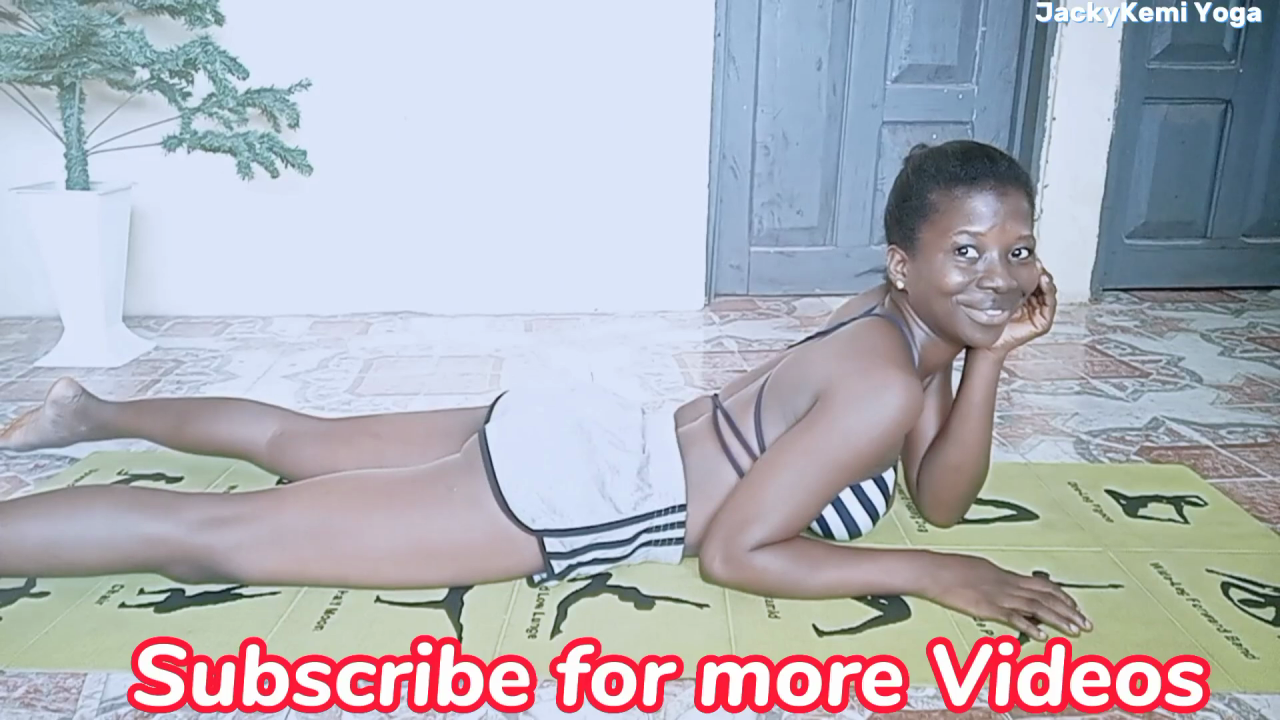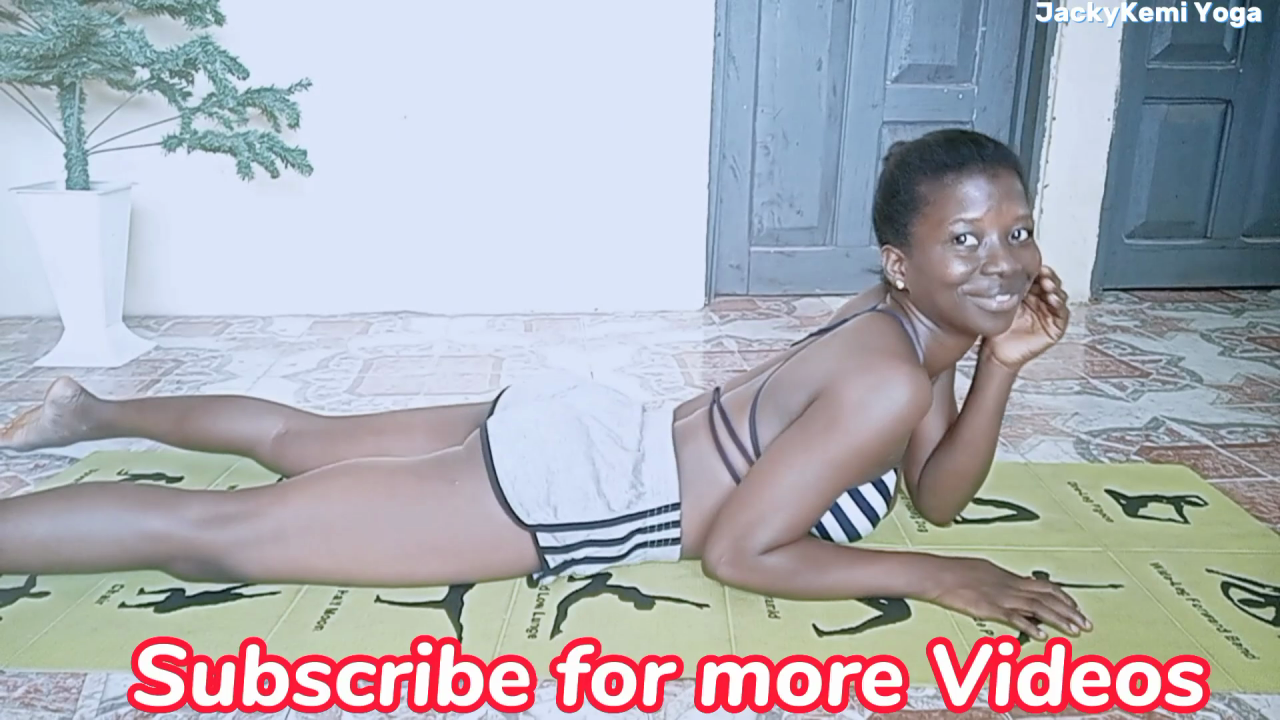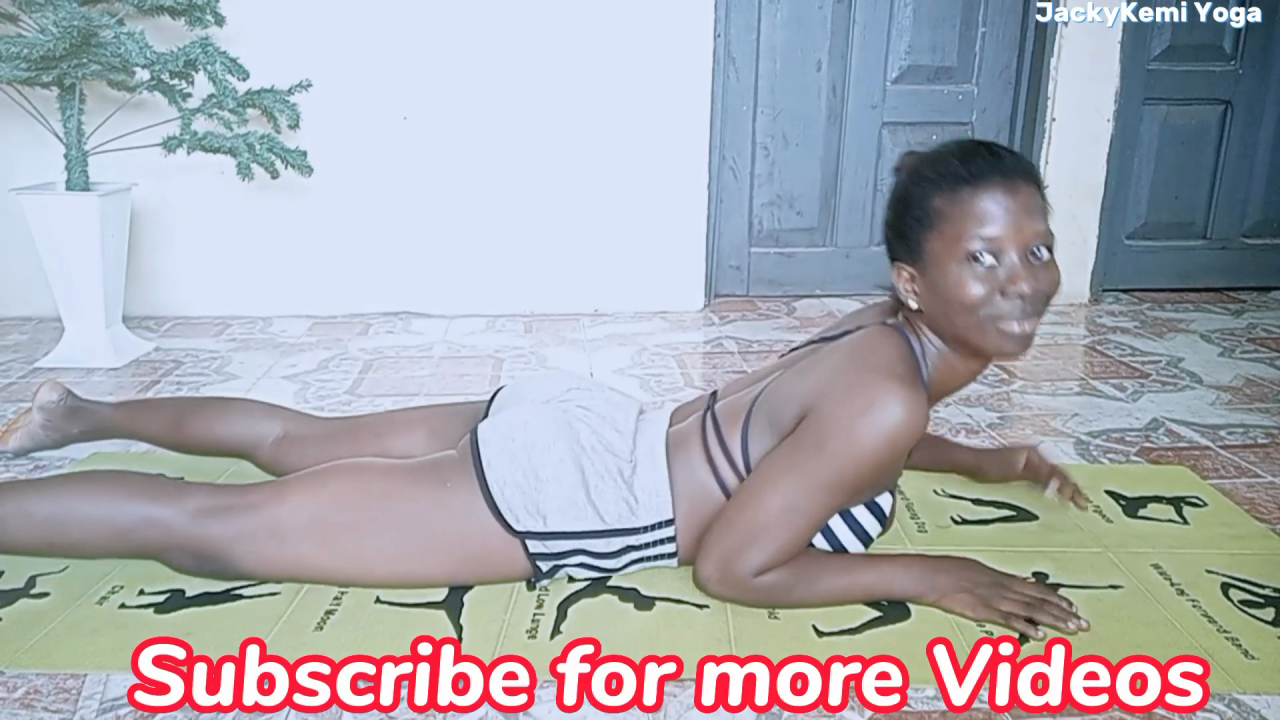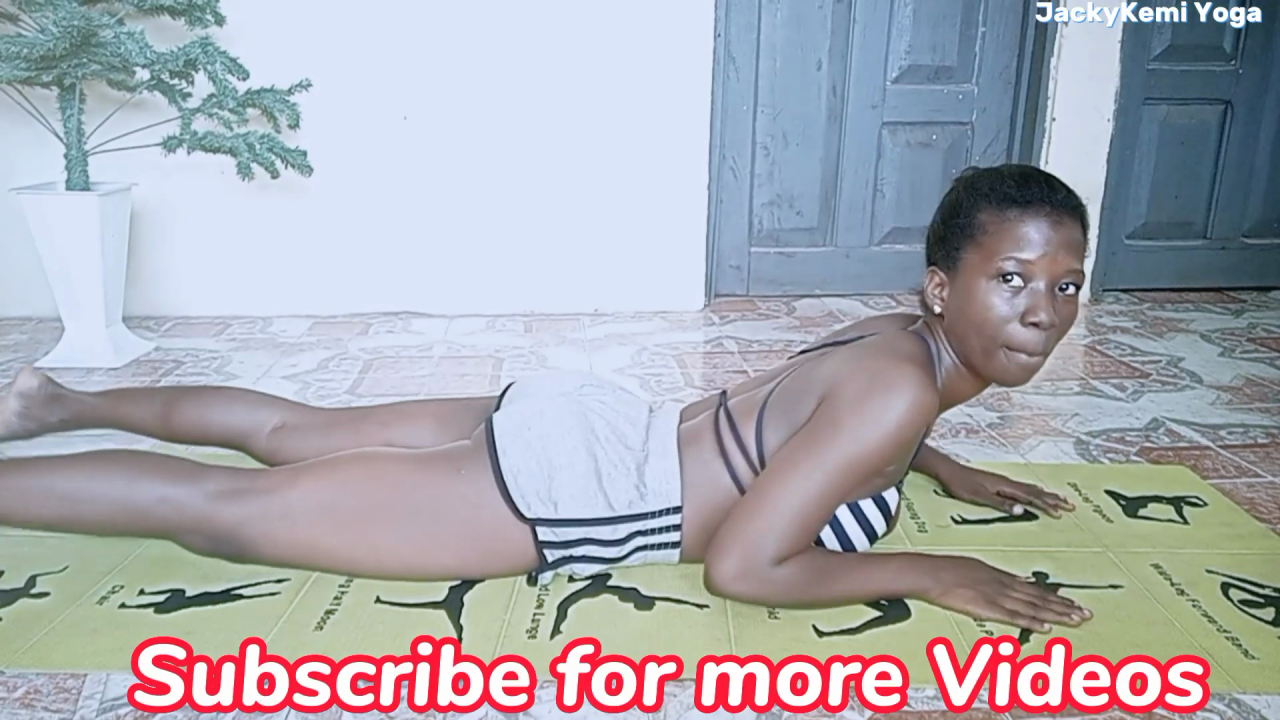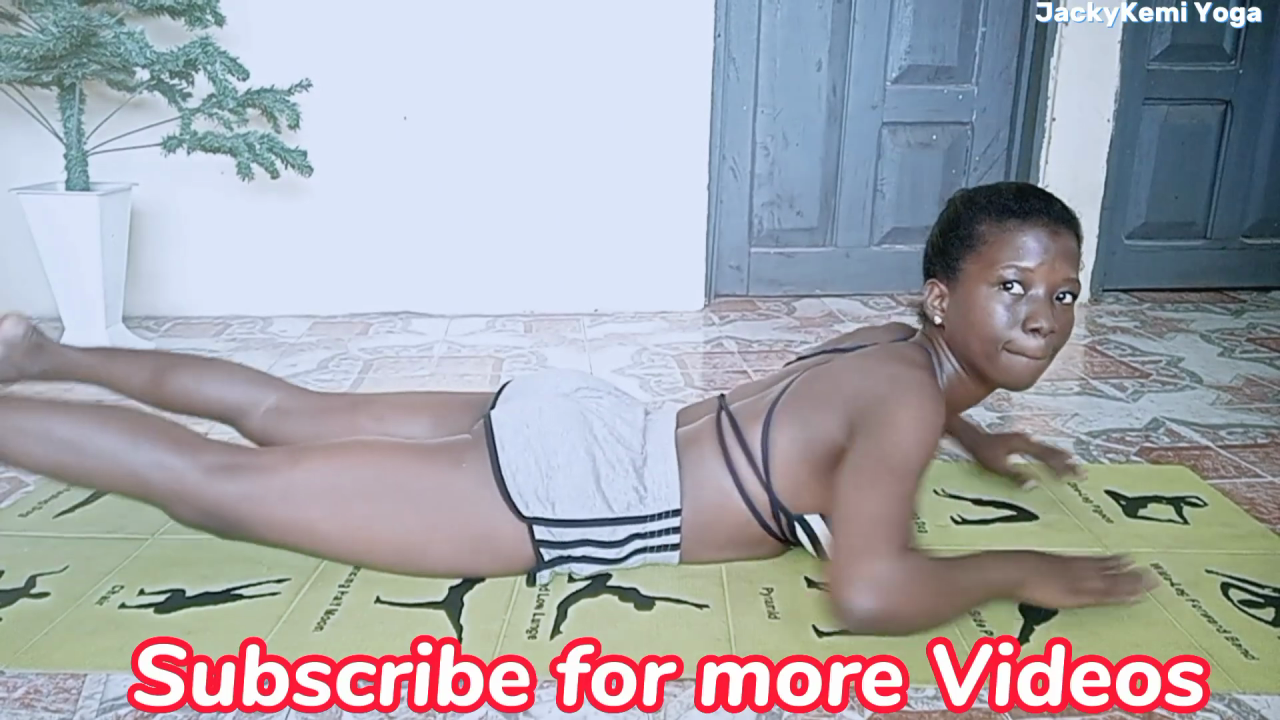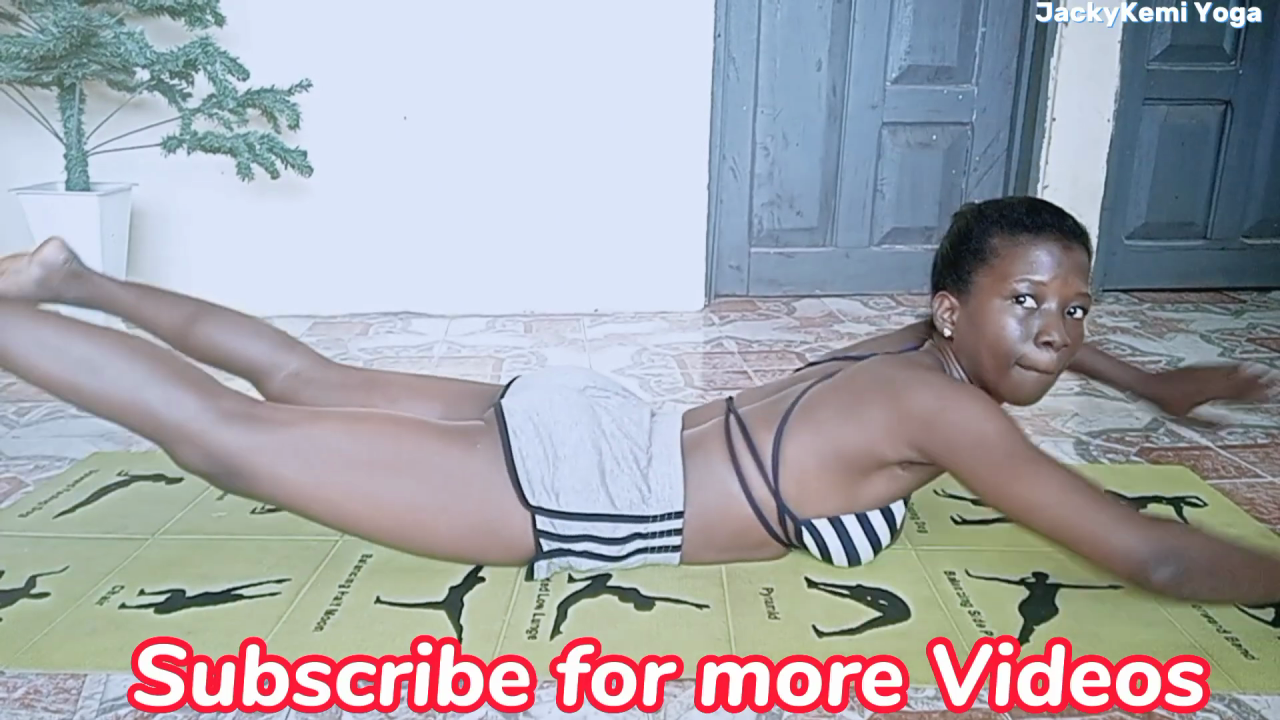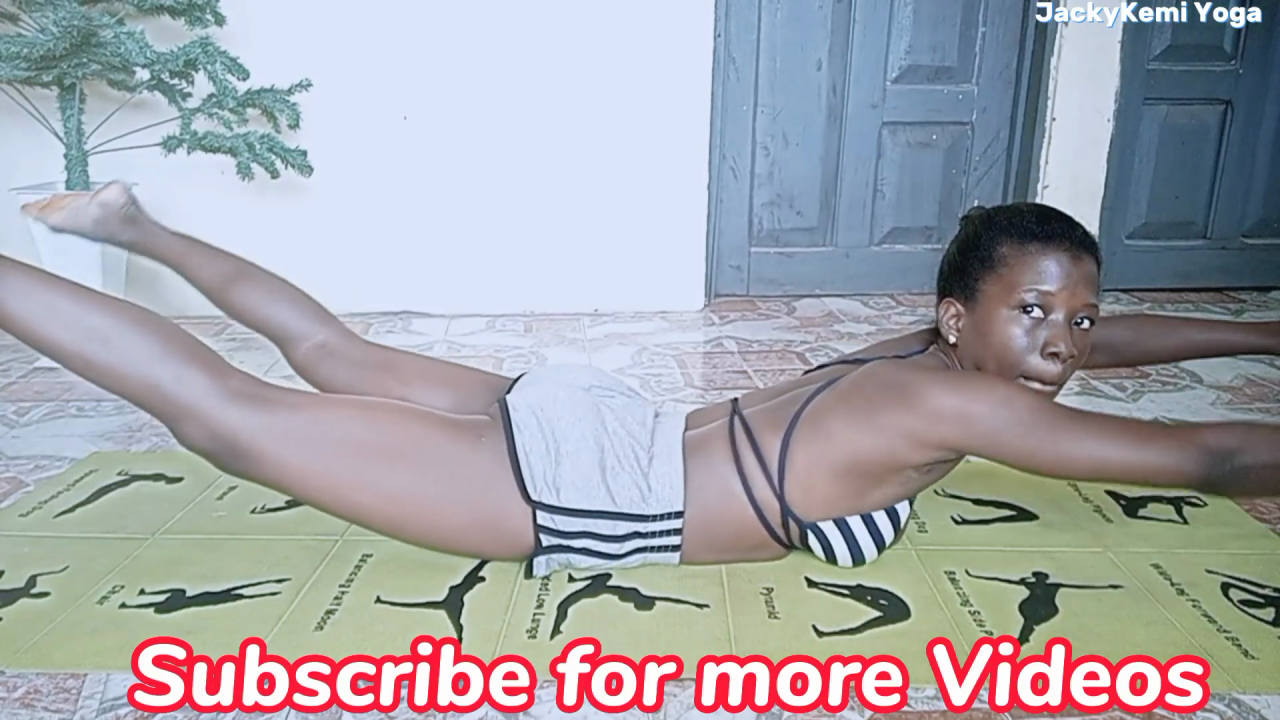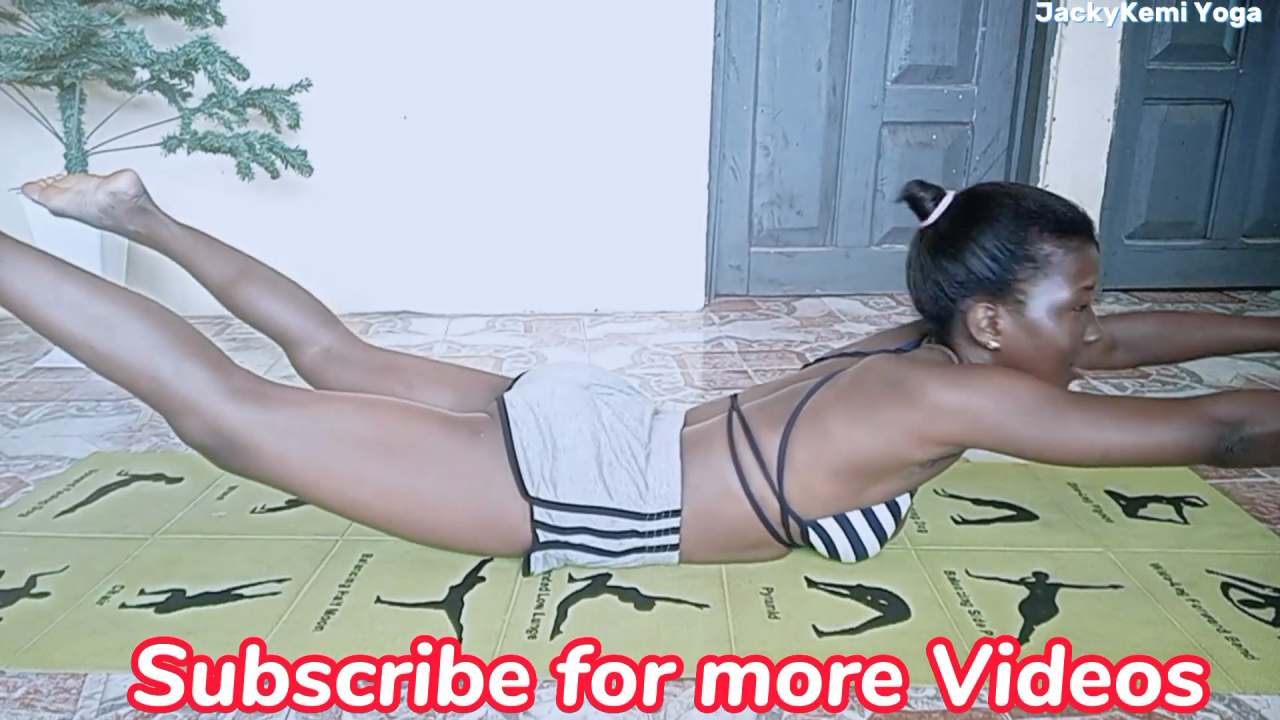
dt=0.3s
person 1, frame 1
left shoulder: (897, 317)
right shoulder: (885, 384)
left elbow: (940, 498)
right elbow: (734, 552)
left wrist: (992, 355)
right wrist: (933, 577)
left hip: (578, 438)
right hip: (564, 496)
left knee: (300, 445)
right knee: (216, 536)
left ankle: (91, 410)
person 1, frame 2
left shoulder: (910, 322)
right shoulder: (887, 383)
left elbow: (937, 491)
right elbow: (742, 555)
left wrist: (1000, 369)
right wrist: (935, 576)
left hip: (578, 438)
right hip: (562, 497)
left knee: (302, 440)
right knee: (212, 536)
left ankle: (96, 411)
person 1, frame 3
left shoulder: (903, 330)
right shoulder: (885, 400)
right elbow: (732, 569)
left wrist: (977, 461)
right wrist: (932, 577)
left hip: (571, 432)
right hip: (554, 502)
left knee: (298, 442)
right knee: (210, 528)
person 1, frame 4
left shoulder: (904, 339)
right shoulder: (898, 388)
right elbow: (743, 566)
left wrist: (935, 464)
right wrist: (929, 571)
left hip: (580, 427)
right hip: (566, 493)
left knee: (294, 433)
right knee: (222, 510)
person 1, frame 5
left shoulder: (907, 346)
right shoulder: (909, 396)
right elbow: (865, 596)
left wrist: (968, 436)
right wrist: (1024, 570)
left hip: (573, 433)
right hip: (565, 494)
left knee: (290, 415)
right knee: (221, 483)
person 1, frame 6
left shoulder: (931, 352)
right shoulder: (939, 405)
left elbow: (1029, 336)
right elbow: (1139, 551)
left wrist: (1145, 377)
left hip: (579, 431)
right hip: (571, 488)
left knee: (310, 384)
right knee: (232, 437)
person 1, frame 7
left shoulder: (940, 352)
right shoulder: (956, 403)
left elbow: (1091, 336)
left hip: (587, 435)
right hip: (575, 493)
left knee: (337, 359)
right knee: (237, 420)
left ankle: (135, 225)
person 1, frame 8
left shoulder: (924, 343)
right shoulder: (959, 396)
left elbow: (1107, 339)
left hip: (584, 427)
right hip: (574, 488)
left knee: (336, 359)
right knee: (234, 415)
left ankle: (138, 214)
